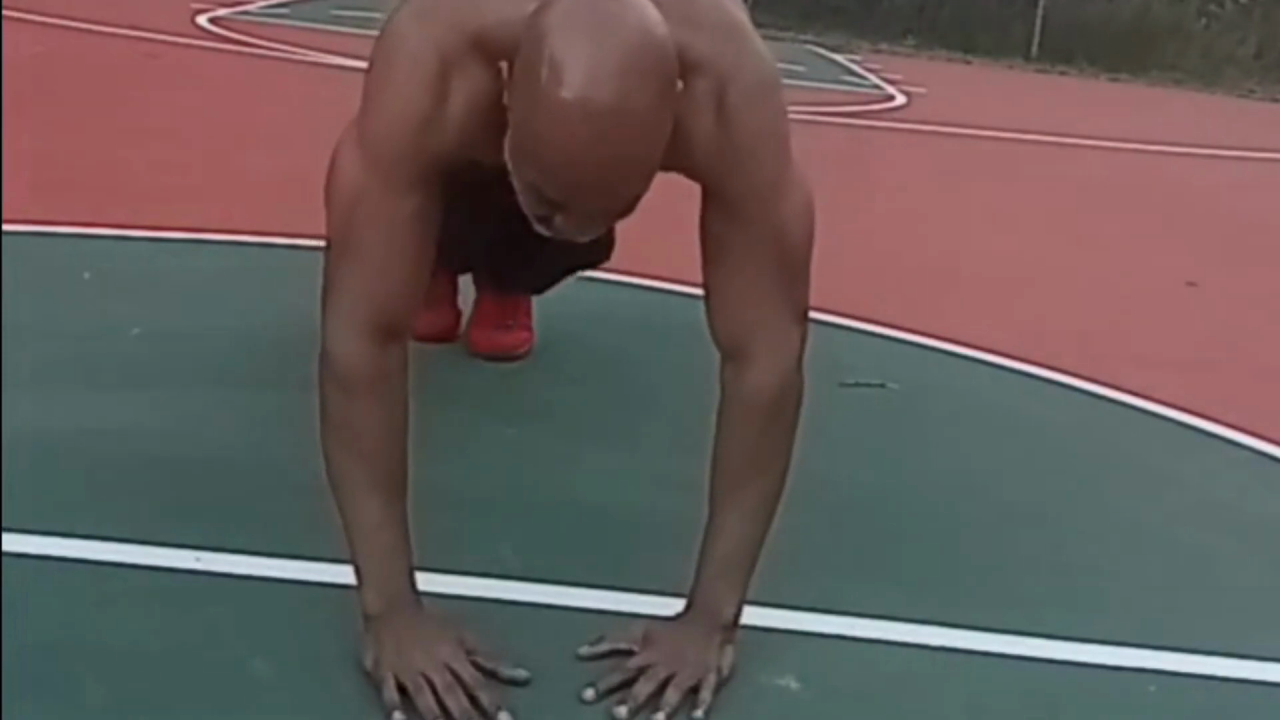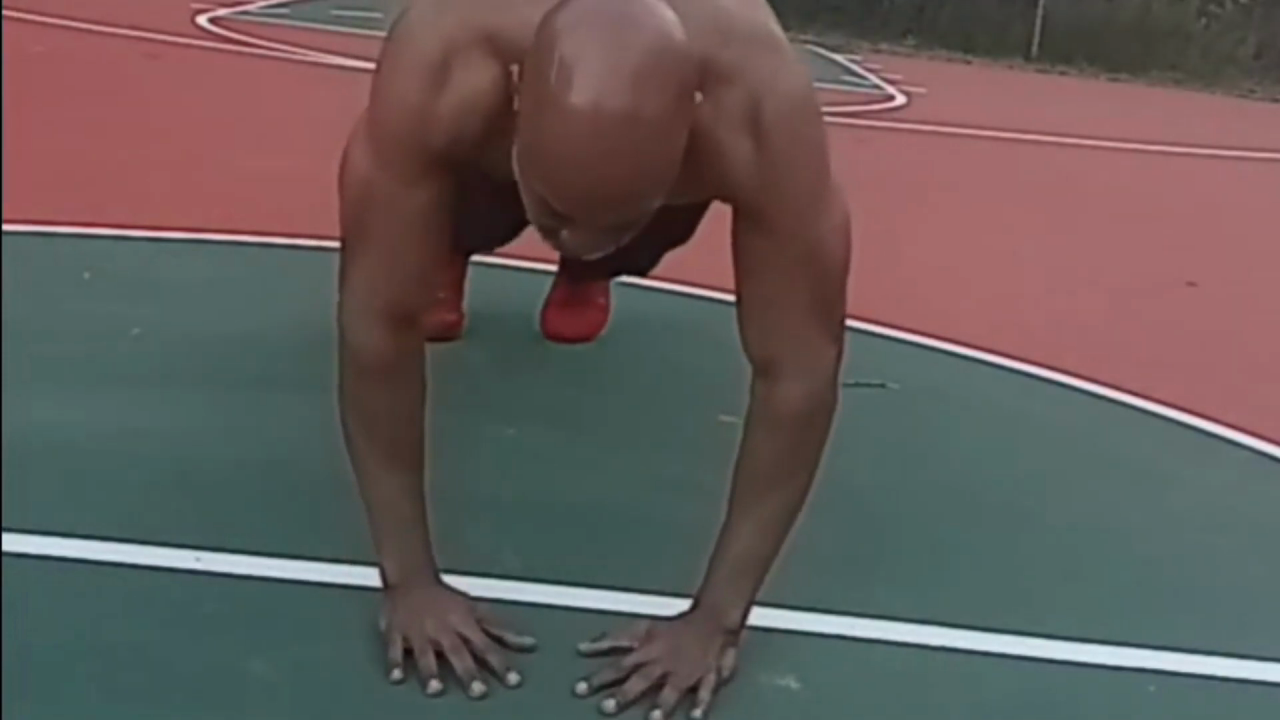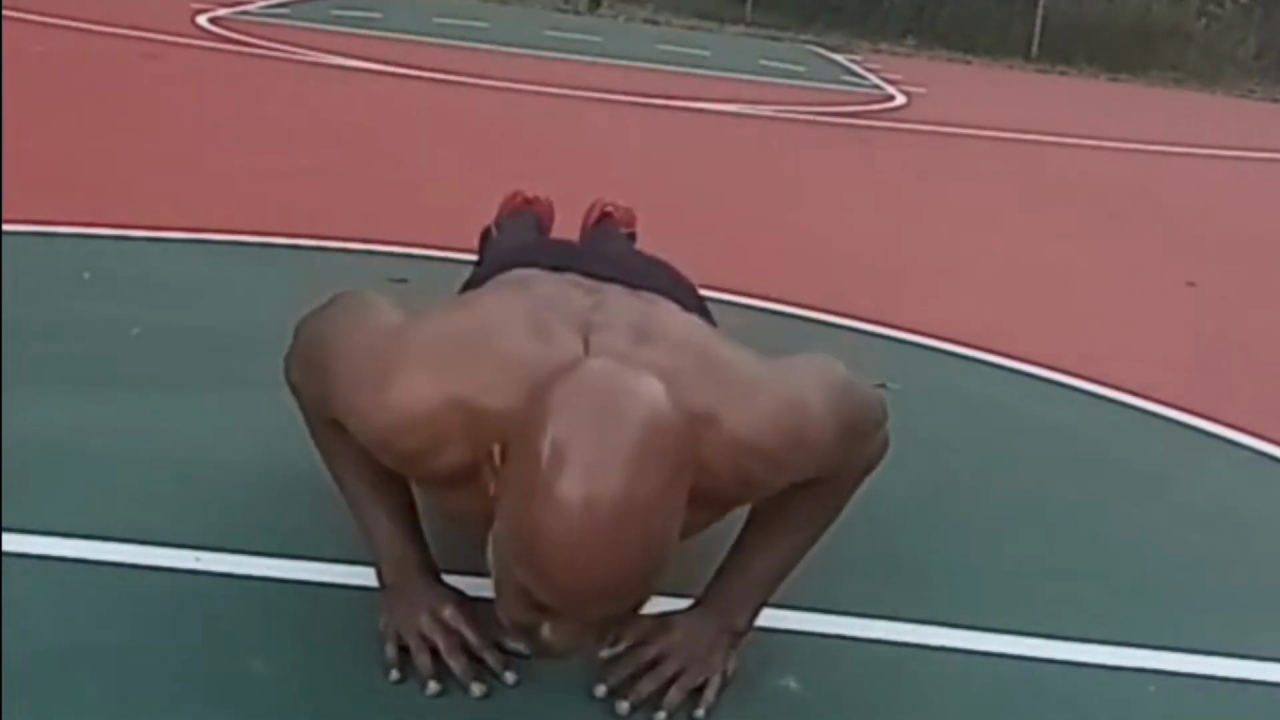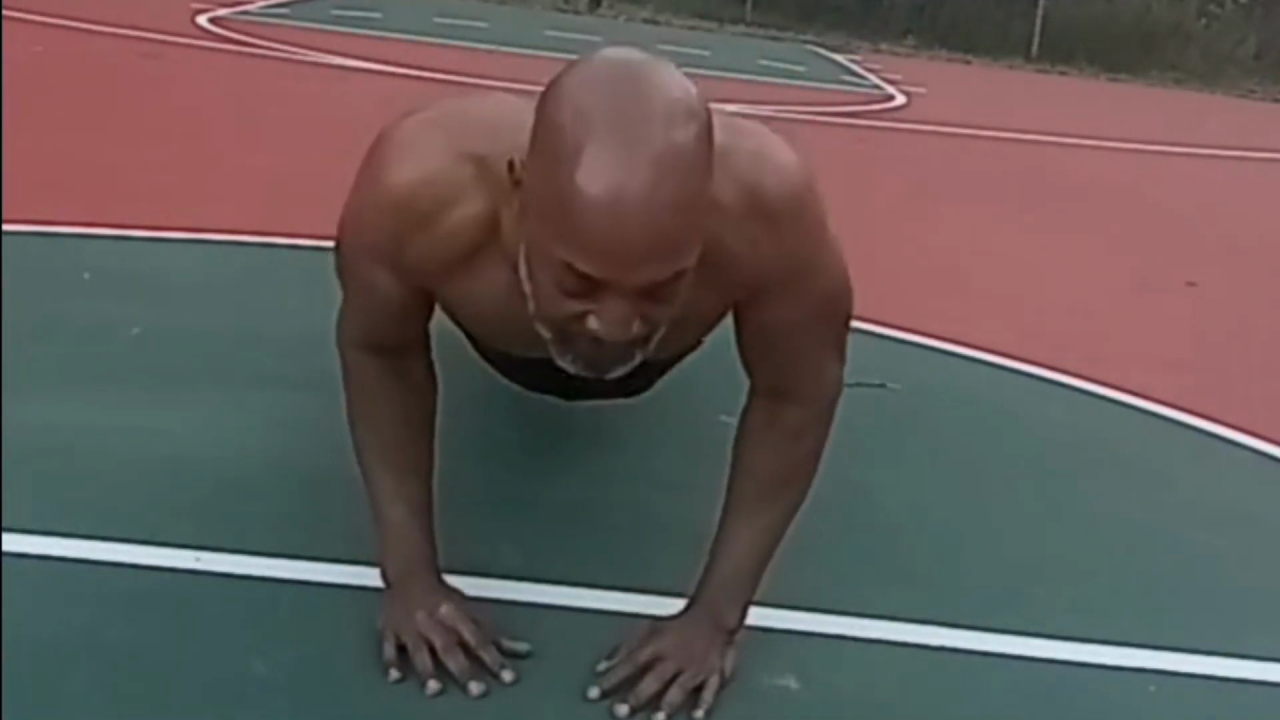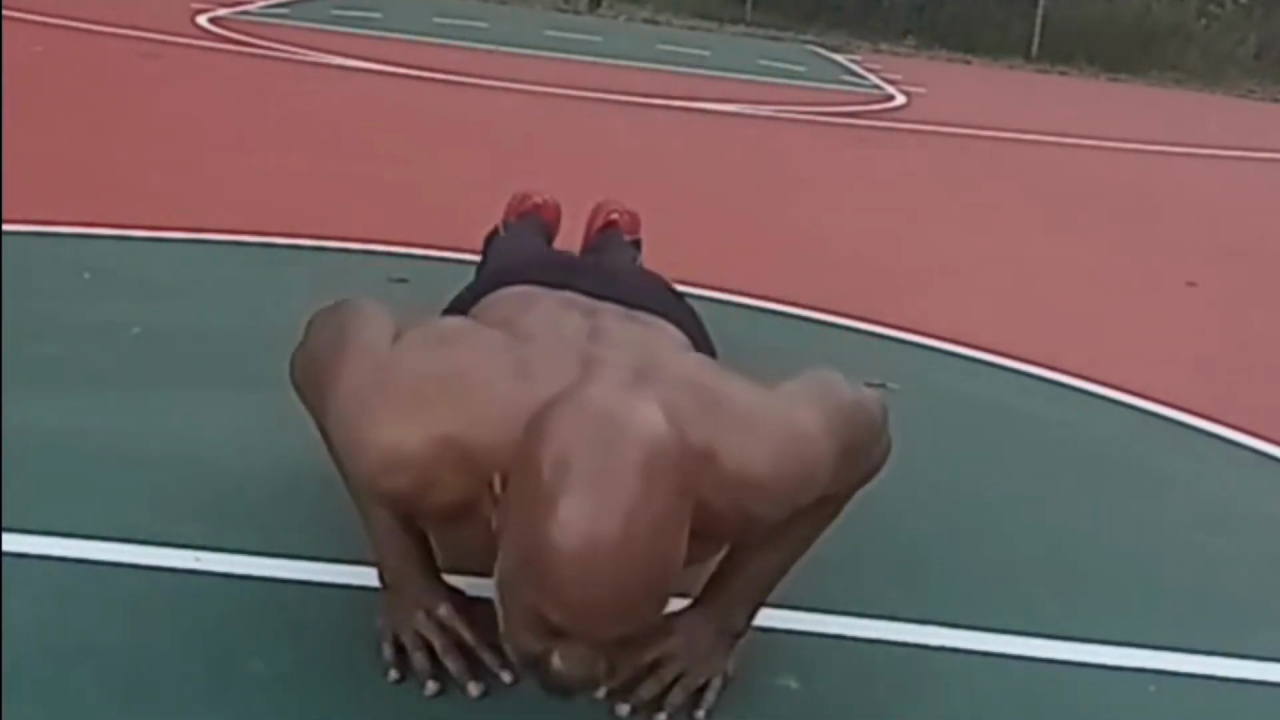
dt=0.7s
person 1, frame 1
left shoulder: (732, 98)
right shoulder: (429, 68)
left elbow: (764, 355)
right elbow: (362, 338)
left wrist: (713, 616)
right wrist: (390, 609)
left ankle: (511, 278)
right ankle: (456, 254)
person 1, frame 2
left shoulder: (765, 115)
right shoulder: (441, 73)
left elbow: (797, 370)
right elbow: (378, 324)
left wrist: (717, 617)
right wrist: (409, 580)
left ankle: (585, 280)
right ankle: (460, 245)
person 1, frame 3
left shoulder: (747, 434)
right shoulder: (413, 409)
left elbow: (864, 435)
right elbow: (310, 370)
left wrist: (723, 619)
right wrist: (403, 579)
left hip: (653, 300)
left ankle: (613, 232)
right ankle: (524, 225)
person 1, frame 4
left shoulder: (767, 202)
right shoulder: (418, 186)
left elbow: (797, 394)
right elbow: (377, 348)
left wrist: (718, 614)
right wrist: (408, 577)
person 1, frame 5
left shoulder: (746, 470)
right shoulder: (410, 444)
left elbow: (865, 424)
right elbow: (338, 332)
left wrist: (722, 621)
right wrist: (404, 579)
left hip: (656, 328)
right hip: (499, 315)
left ankle: (613, 236)
right ankle: (526, 225)
